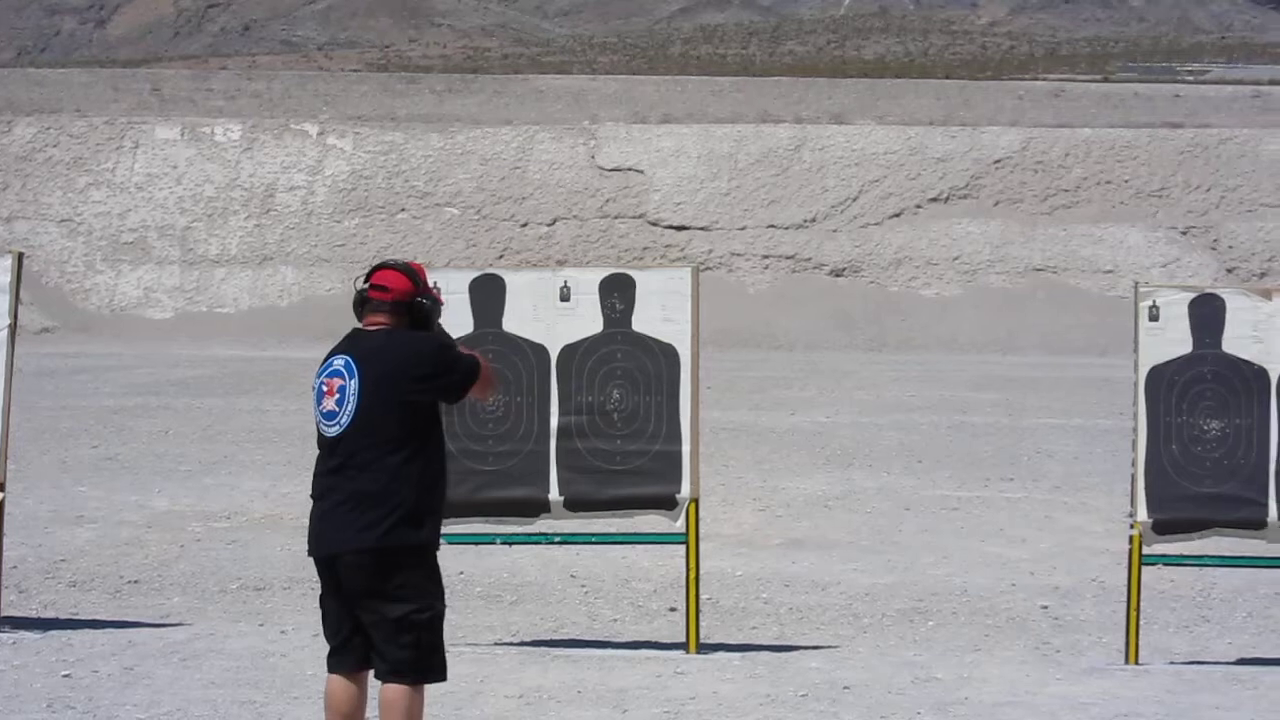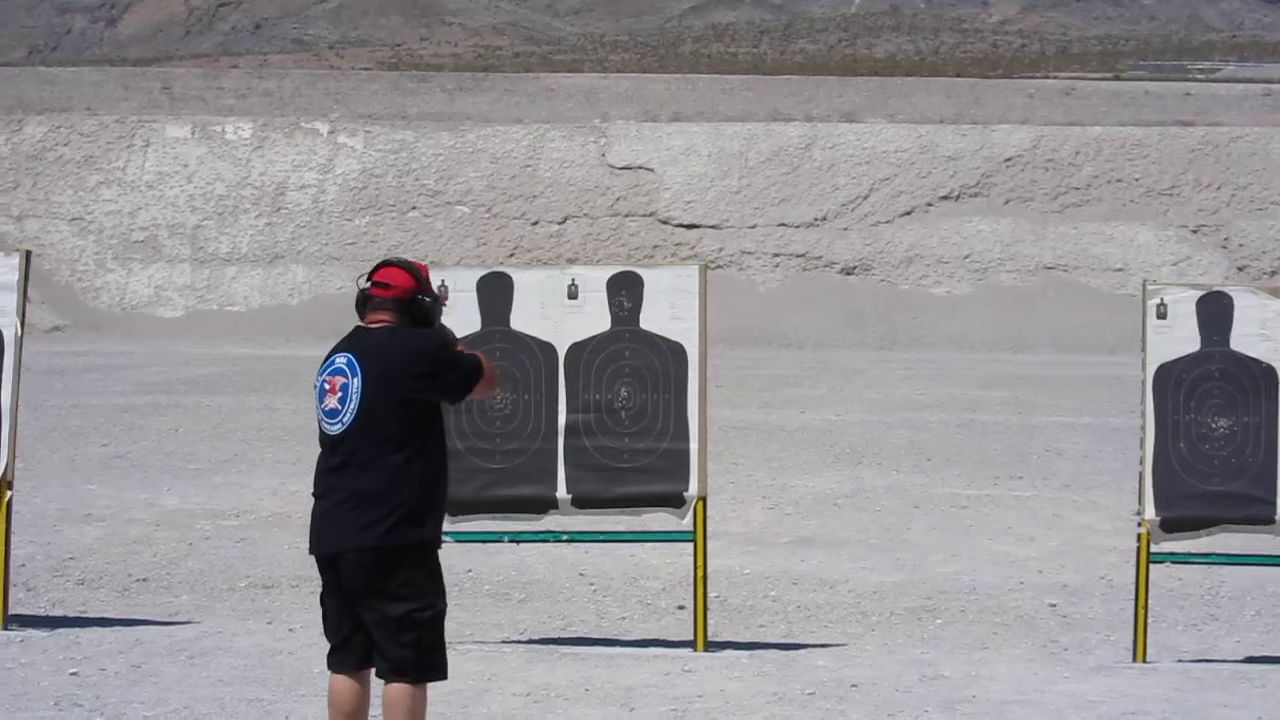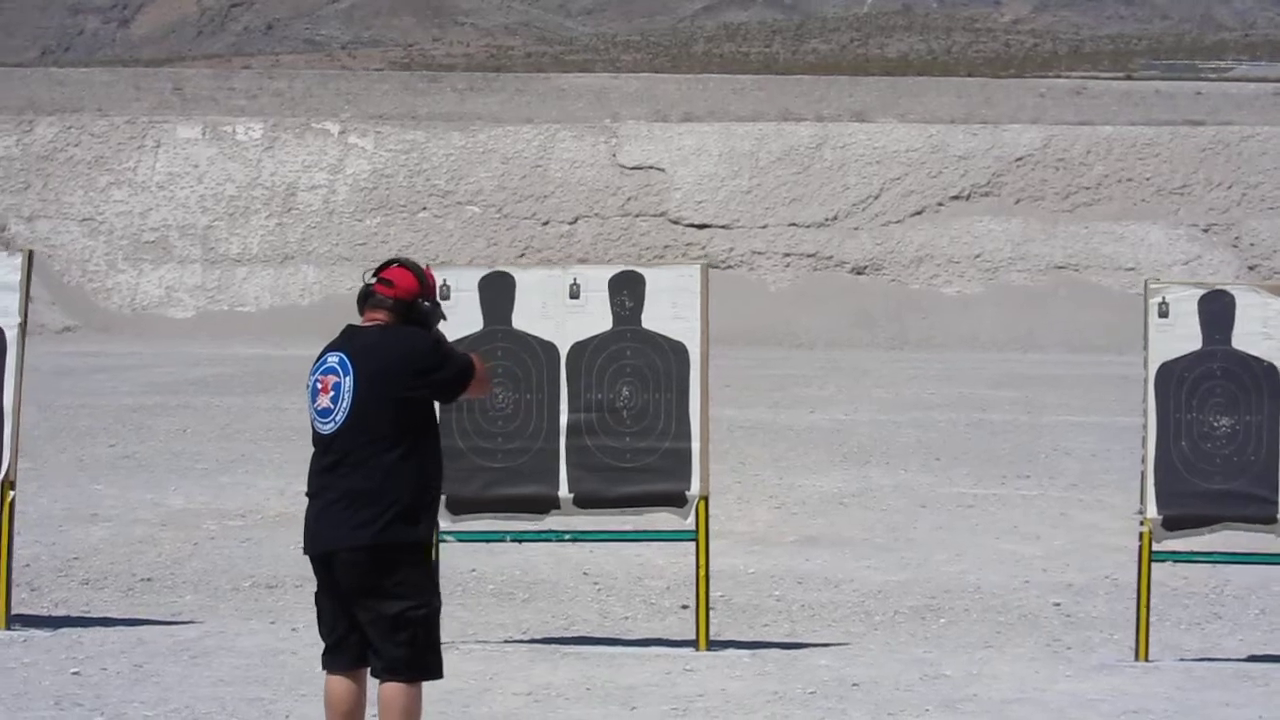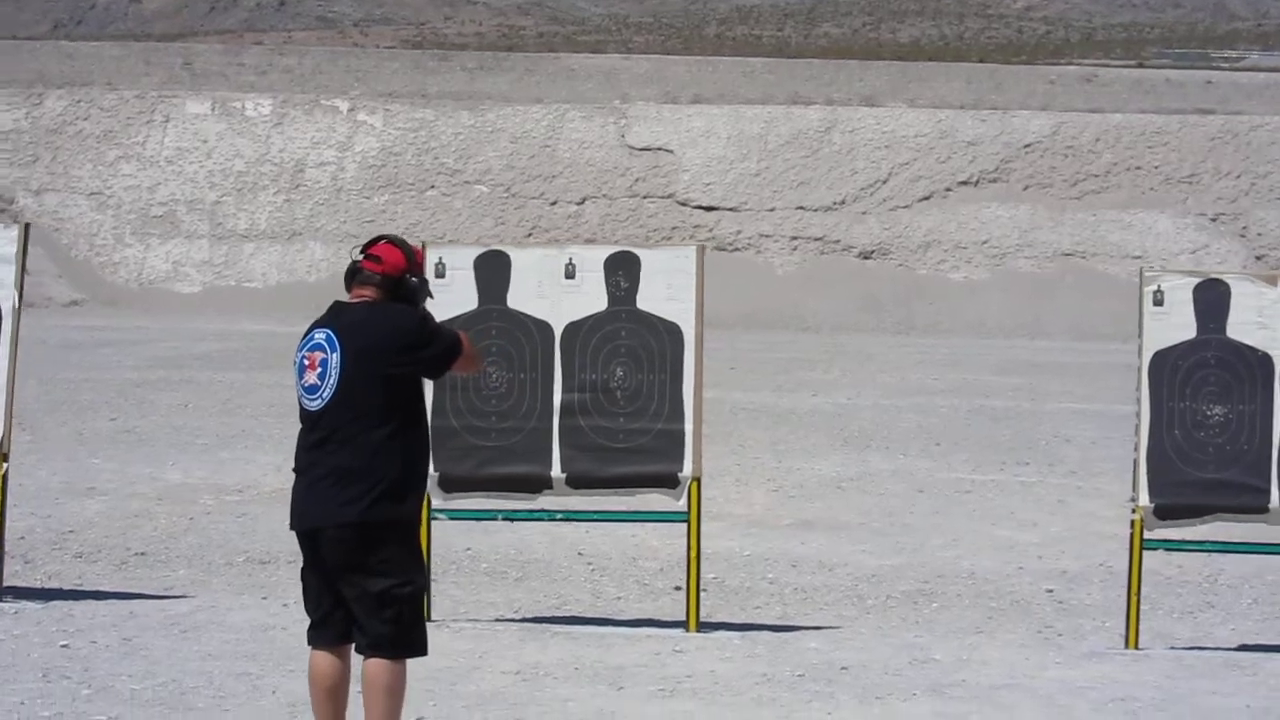
dt=0.3s
person 1, frame 1
left shoulder: (336, 357)
right shoulder: (416, 352)
right elbow: (484, 381)
right wrist: (444, 341)
left hip: (332, 538)
right hip: (391, 542)
left knee: (346, 662)
right knee: (403, 668)
person 1, frame 2
left shoulder: (338, 355)
right shoulder: (418, 350)
right elbow: (487, 381)
right wrist: (447, 342)
left hip: (333, 537)
right hip: (392, 540)
left knee: (348, 661)
right knee: (407, 667)
person 1, frame 3
left shoulder: (330, 354)
right shoulder: (410, 349)
right elbow: (479, 381)
right wrist: (437, 342)
left hip: (327, 536)
right hip: (386, 540)
left knee: (343, 661)
right knee: (401, 666)
person 1, frame 4
left shoulder: (318, 330)
right shoulder: (397, 325)
right elbow: (468, 360)
right wrist: (425, 323)
left hip: (314, 512)
right hip: (373, 516)
left knee: (328, 636)
right knee: (385, 642)
